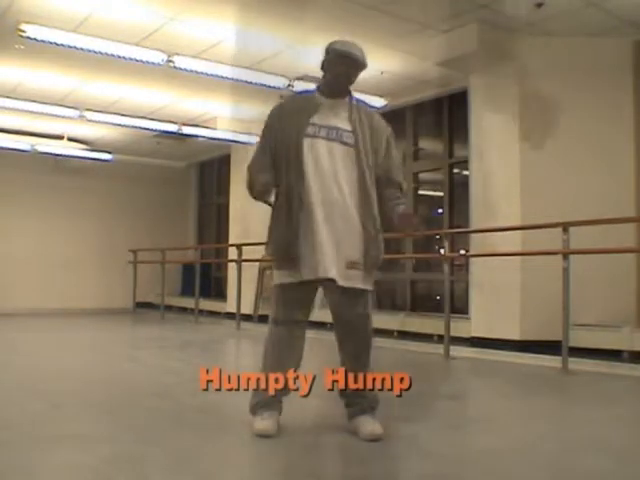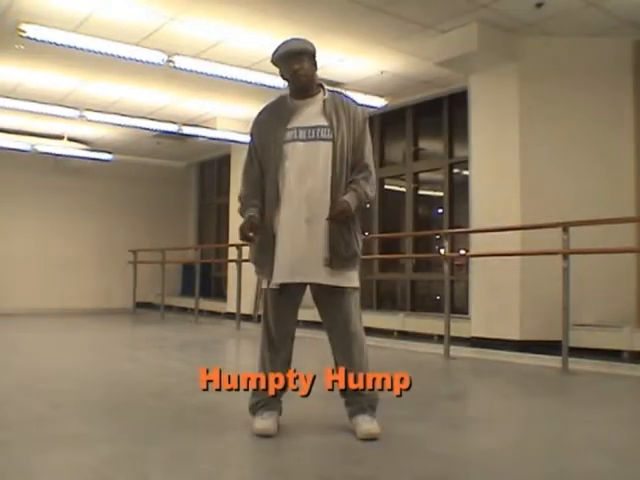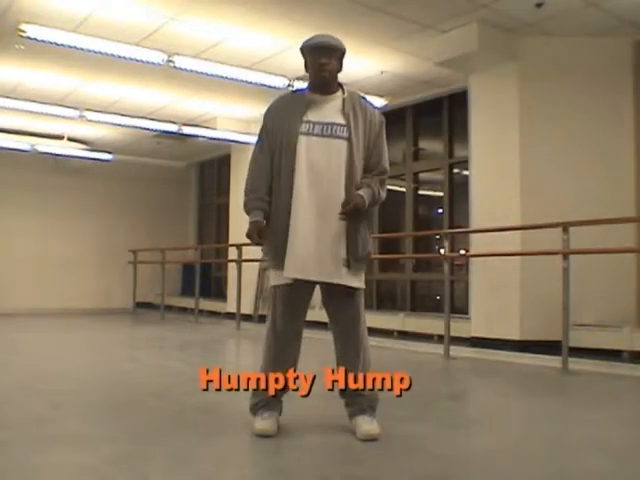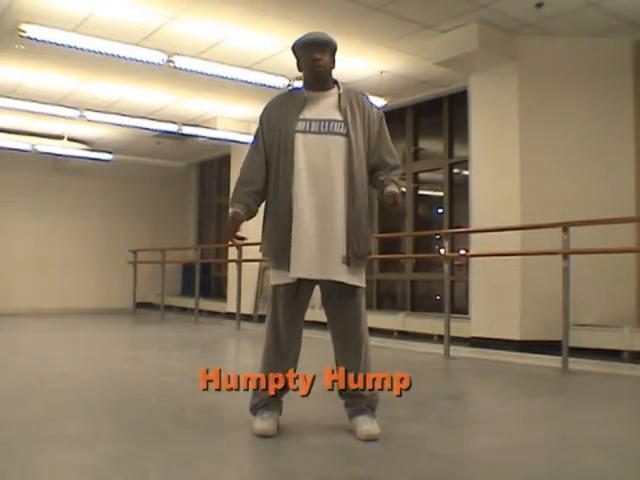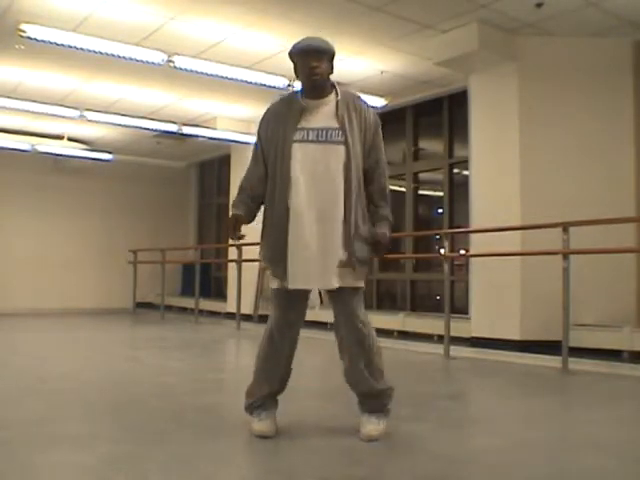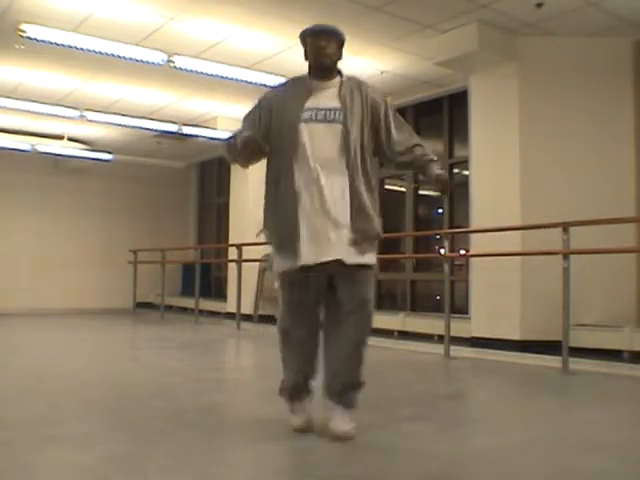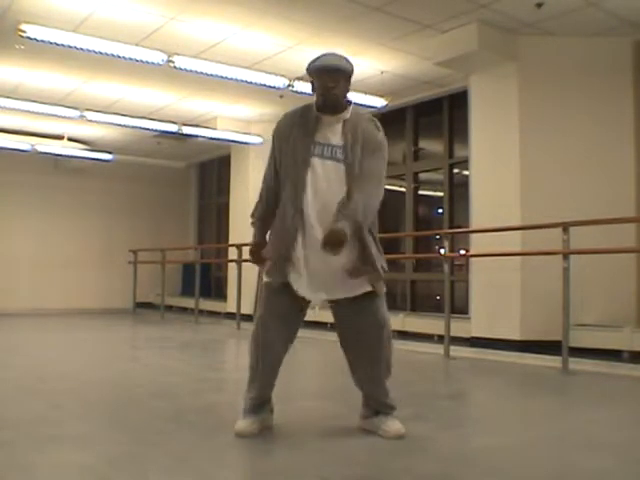
dt=0.5s
person 1, frame 1
left shoulder: (371, 123)
right shoulder: (288, 112)
left elbow: (388, 180)
right elbow: (264, 163)
left wrist: (400, 211)
right wrist: (261, 185)
left hip: (352, 242)
right hip: (298, 237)
left knee: (356, 330)
right knee: (286, 325)
left ankle: (360, 406)
right ankle: (266, 403)
person 1, frame 2
left shoulder: (349, 112)
right shoulder: (267, 119)
left elbow: (364, 170)
right elbow: (254, 176)
left wrist: (351, 200)
right wrist: (250, 213)
left hip: (334, 238)
right hip: (281, 241)
left knee: (347, 327)
right knee: (277, 328)
left ankle: (360, 405)
right ankle: (267, 404)
person 1, frame 3
left shoulder: (365, 114)
right shoulder: (281, 110)
left elbow: (378, 171)
right elbow: (261, 169)
left wrist: (365, 196)
right wrist: (256, 213)
left hip: (344, 238)
right hip: (290, 236)
left knee: (350, 325)
right knee: (283, 325)
left ankle: (361, 406)
right ankle: (267, 403)
person 1, frame 4
left shoulder: (362, 109)
right shoulder: (277, 110)
left elbow: (384, 163)
right elbow: (257, 167)
left wrist: (389, 188)
right wrist: (239, 207)
left hip: (344, 236)
right hip: (291, 236)
left knee: (350, 324)
right knee: (282, 324)
left ankle: (360, 406)
right ankle: (267, 403)
person 1, frame 5
left shoulder: (359, 113)
right shoulder: (277, 116)
left elbow: (375, 174)
right elbow: (259, 171)
left wrist: (381, 222)
right wrist: (242, 207)
left hip: (343, 239)
right hip: (291, 239)
left knee: (353, 324)
right knee: (281, 326)
left ankle: (374, 405)
right ankle: (262, 404)
person 1, frame 6
left shoulder: (366, 97)
right shoulder: (279, 98)
left elbow: (402, 143)
right elbow: (242, 146)
left wrist: (432, 168)
right wrist: (241, 143)
left hip: (348, 224)
right hip: (296, 224)
left knee: (353, 309)
right knee: (299, 314)
left ankle: (341, 398)
right ankle: (297, 394)
person 1, frame 7
left shoulder: (368, 130)
right shoulder: (290, 125)
left elbow: (370, 187)
right elbow: (273, 185)
left wrist: (347, 225)
right wrist: (260, 233)
left hip: (349, 254)
right hip: (292, 250)
left knee: (371, 331)
right knee: (270, 330)
left ankle: (377, 410)
right ankle: (257, 407)
